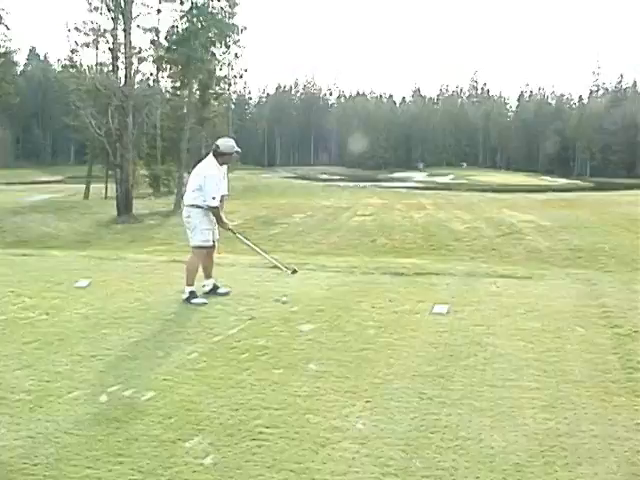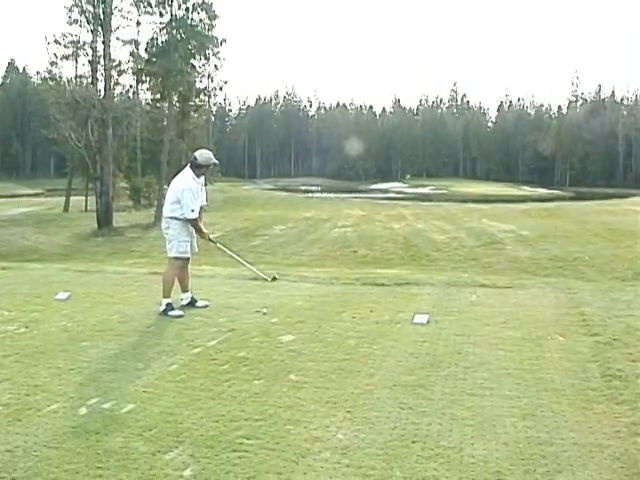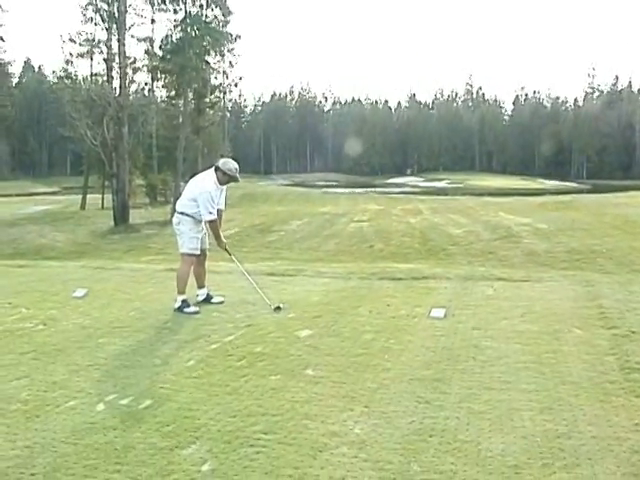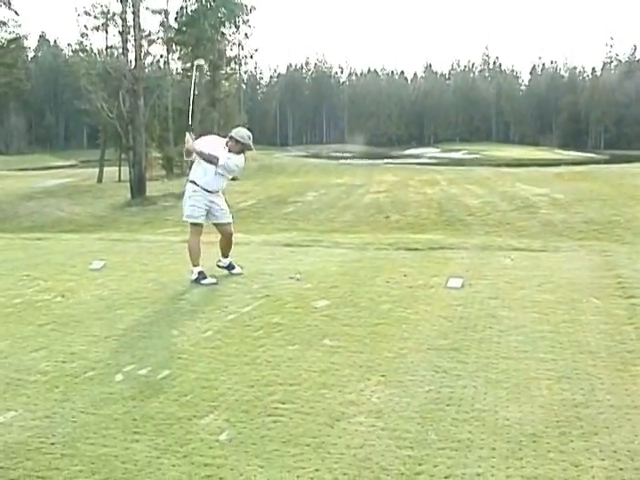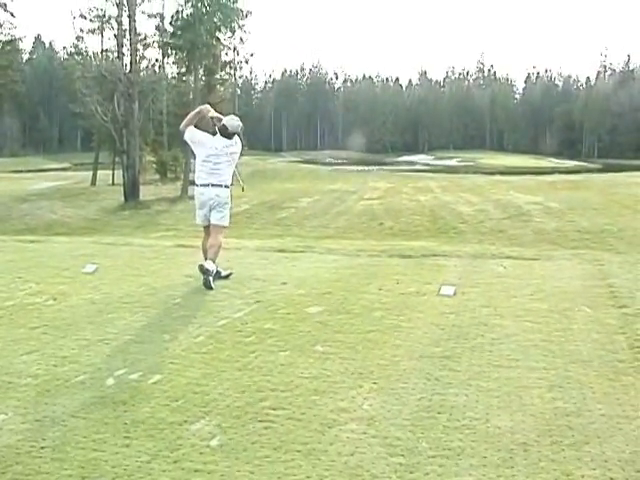
dt=1s
person 1, frame 1
left shoulder: (219, 166)
right shoulder: (210, 171)
left elbow: (220, 194)
right elbow: (213, 202)
left wrist: (221, 217)
right wrist: (222, 221)
left hip: (206, 212)
right hip: (196, 212)
left knee: (210, 248)
right knee: (199, 251)
left ankle: (209, 285)
right ankle: (188, 292)
person 1, frame 2
left shoulder: (198, 177)
right shoulder: (187, 184)
left elbow: (200, 204)
right elbow: (192, 215)
left wrist: (201, 226)
right wrist: (201, 231)
left hip: (185, 223)
right hip: (176, 224)
left knee: (185, 262)
right knee: (175, 263)
left ankle: (187, 298)
right ankle: (165, 304)
person 1, frame 3
left shoulder: (219, 181)
right shoulder: (206, 186)
left elbow: (219, 209)
right elbow: (211, 218)
left wrist: (219, 234)
right wrist: (219, 239)
left hip: (197, 221)
right hip: (186, 220)
left knee: (201, 257)
right knee: (188, 260)
left ankle: (203, 294)
right ankle: (180, 301)
person 1, frame 4
left shoulder: (238, 160)
right shoulder: (212, 140)
left elbow: (215, 160)
right elbow: (188, 155)
left wrist: (196, 148)
right wrist: (190, 145)
left hip: (215, 196)
right hip: (196, 191)
left knee: (228, 232)
right knee: (196, 232)
left ankle: (225, 261)
right ankle: (197, 272)
person 1, frame 5
left shoulder: (205, 141)
right shoulder: (236, 144)
left elbow: (184, 127)
right elbow: (230, 130)
left wrist: (200, 111)
right wrist: (216, 116)
left hip: (201, 191)
right hip: (221, 192)
left knee: (207, 232)
right knee: (217, 233)
left ankle: (212, 269)
right ankle: (209, 266)
